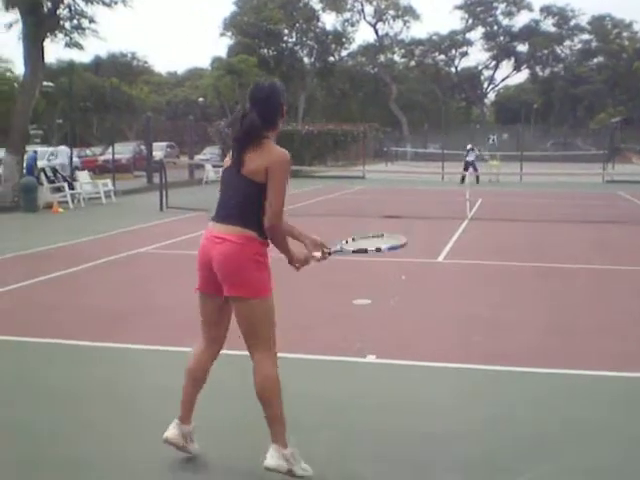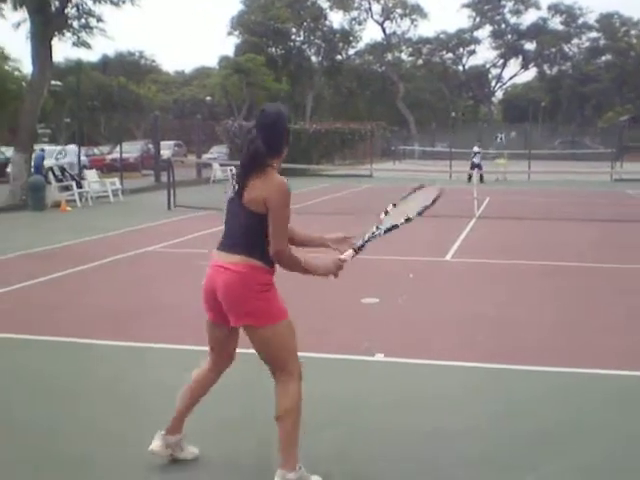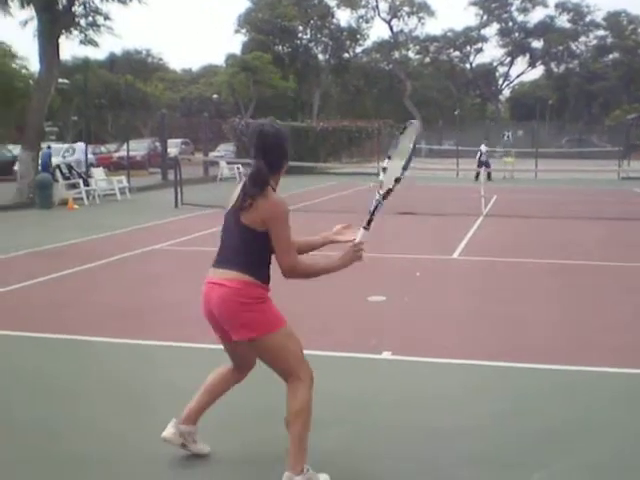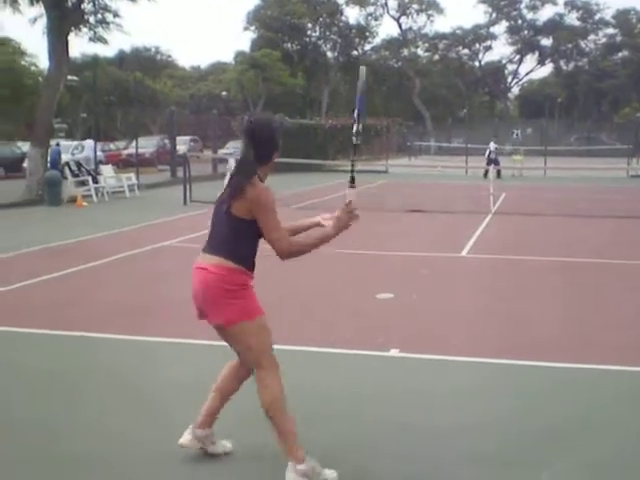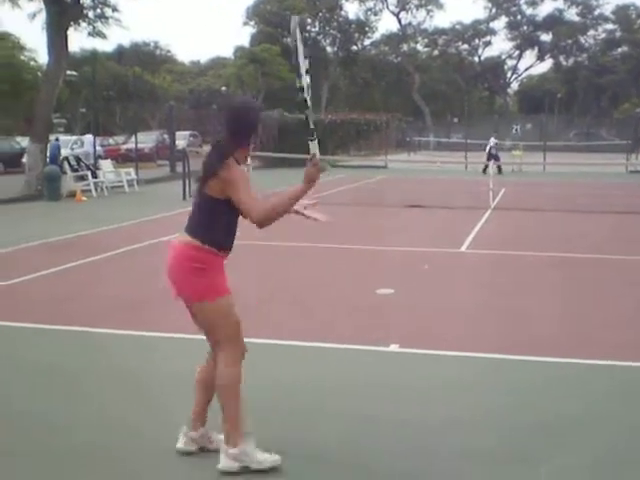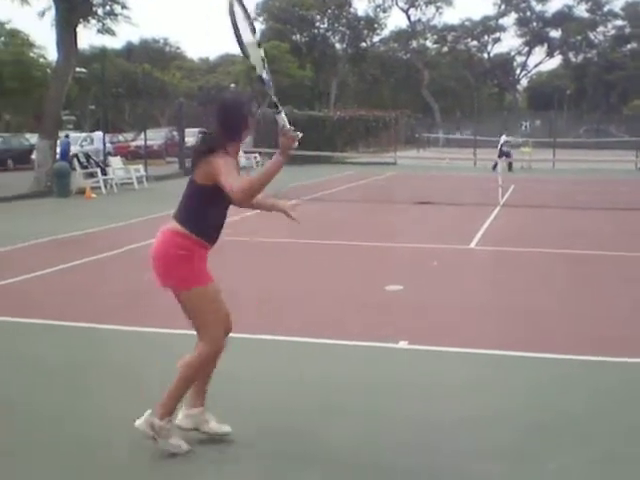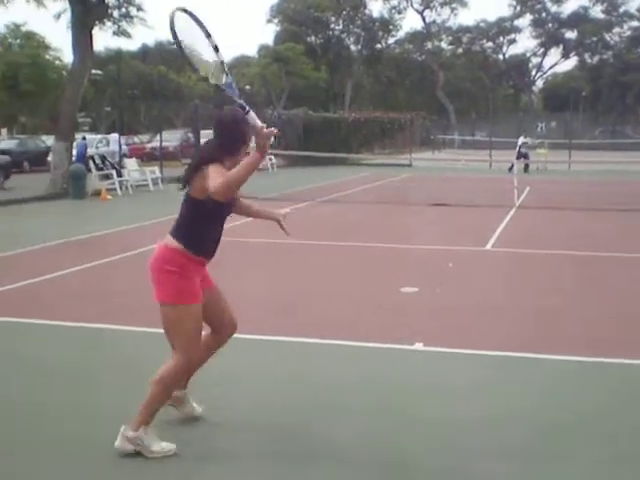
dt=0.1s
person 1, frame 1
left shoulder: (238, 148)
right shoulder: (277, 156)
right elbow: (271, 222)
left wrist: (304, 238)
right wrist: (292, 253)
left hip: (212, 244)
right hip: (242, 253)
left knee: (209, 343)
right knee: (263, 354)
left ankle: (182, 426)
person 1, frame 2
left shoulder: (246, 176)
right shoulder: (277, 186)
right elbow: (279, 252)
left wrist: (327, 241)
right wrist: (320, 268)
left hip: (218, 277)
right hip: (247, 283)
left knee: (218, 360)
right knee: (289, 374)
left ankle: (169, 436)
person 1, frame 3
left shoulder: (244, 192)
right shoulder: (273, 204)
right elbow: (289, 267)
left wrist: (328, 238)
right wrist: (338, 263)
left hip: (215, 292)
right hip: (244, 298)
left knee: (242, 365)
right knee: (300, 378)
left ankle: (182, 426)
person 1, frame 4
left shoulder: (240, 182)
right shoulder: (257, 191)
left elbow: (269, 231)
right elbow: (284, 249)
left wrist: (314, 223)
right wrist: (333, 230)
left hip: (208, 280)
right hip: (225, 284)
left knee: (247, 360)
right knee: (268, 371)
left ankle: (200, 432)
person 1, frame 5
left shoulder: (223, 163)
right shoulder: (231, 170)
left elbow: (248, 210)
right elbow: (260, 217)
left wrist: (292, 205)
right wrist: (305, 184)
left hip: (189, 260)
right hip: (196, 264)
left knee: (222, 346)
right knee: (232, 349)
left ankle: (195, 431)
right ankle: (236, 448)
person 1, frame 6
left shoulder: (223, 155)
right shoulder: (219, 159)
left elbow: (239, 193)
right elbow: (240, 196)
left wrist: (275, 204)
right wrist: (280, 158)
left hip: (188, 250)
right hip: (179, 252)
left knee: (220, 328)
right knee: (213, 341)
left ankle: (194, 409)
right ankle: (157, 418)
person 1, frame 7
left shoulder: (224, 167)
right shoulder: (215, 170)
left elbow: (233, 202)
right elbow: (222, 191)
left wrist: (270, 214)
right wrist: (258, 155)
left hip: (190, 265)
right hip: (177, 266)
left knee: (226, 326)
right knee: (186, 355)
left ankle: (176, 391)
right ankle: (136, 431)
